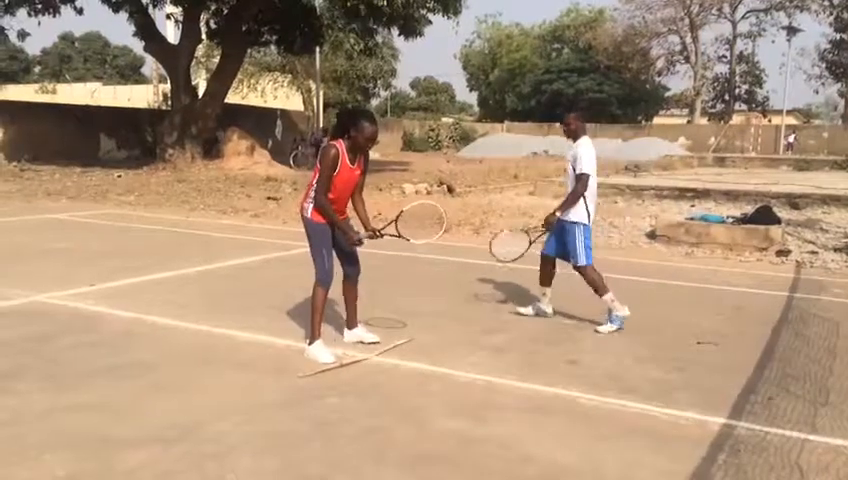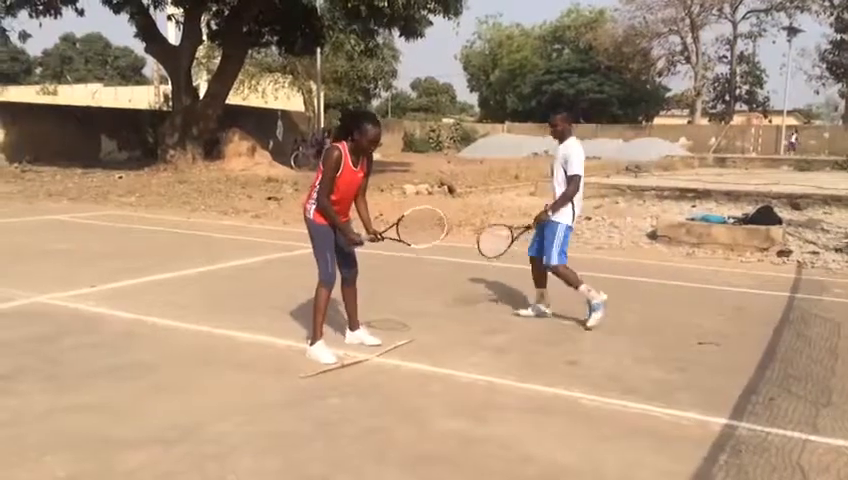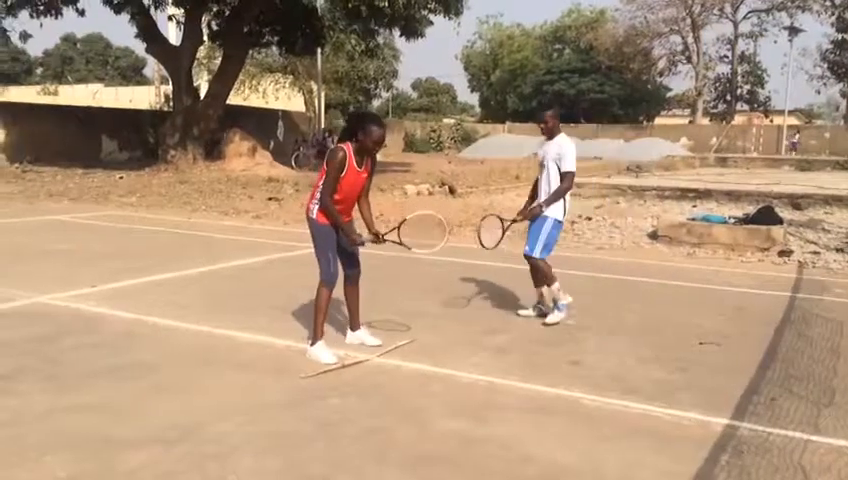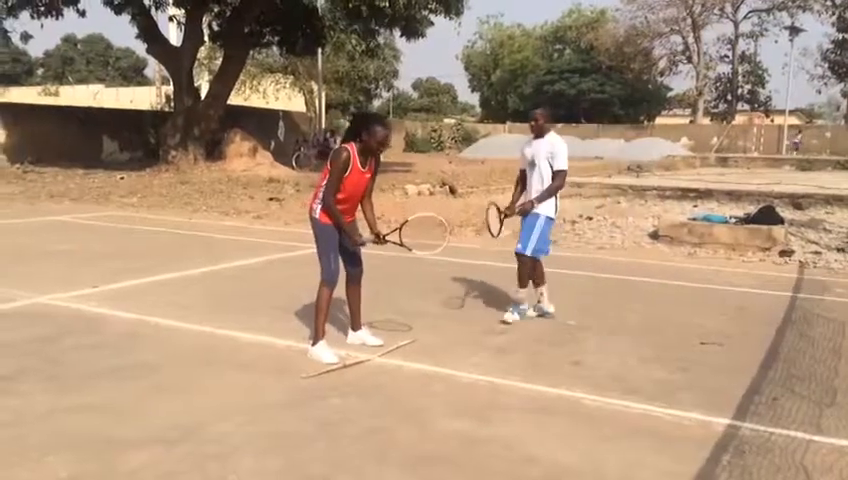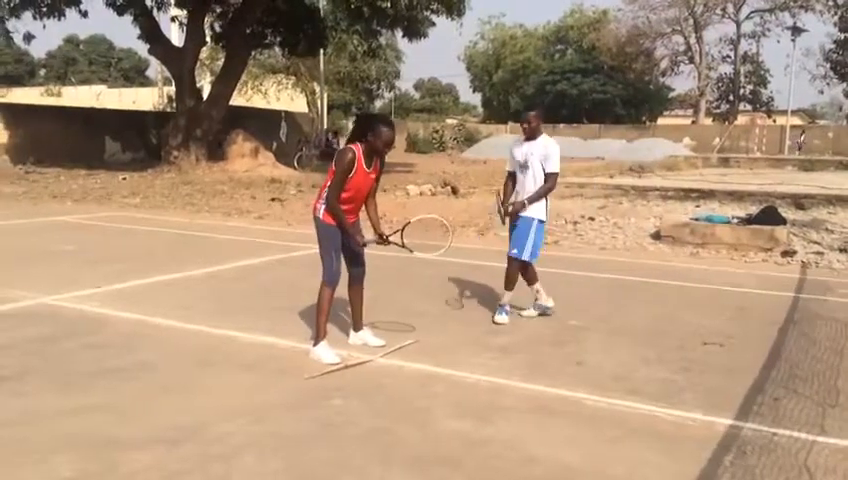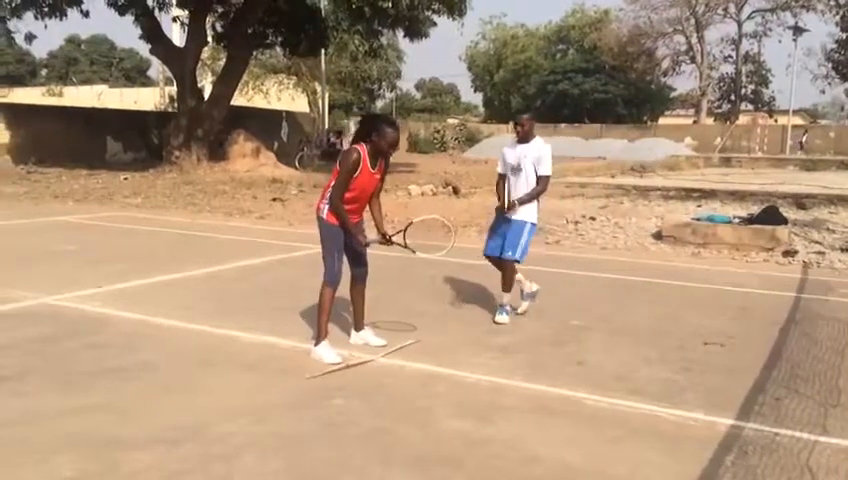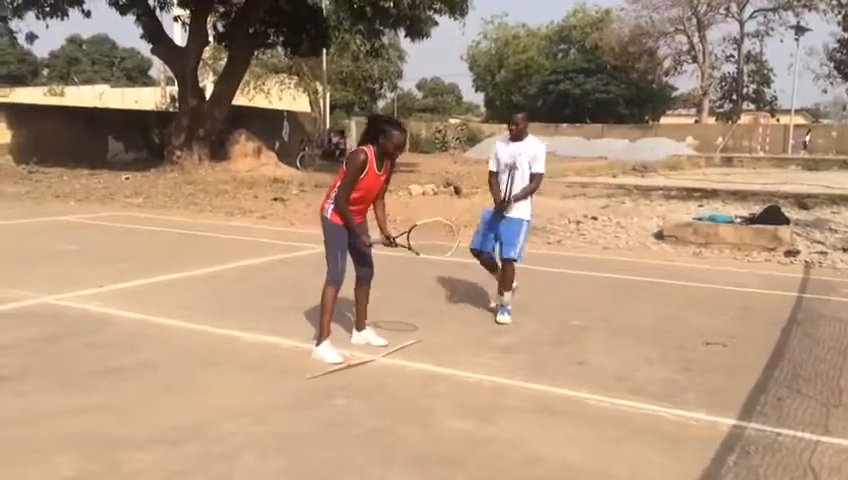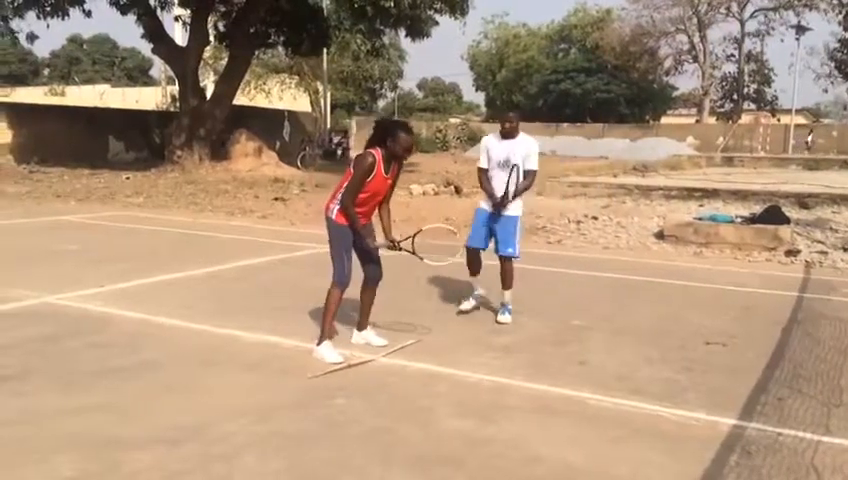
dt=0.1s
person 1, frame 1
left shoulder: (363, 156)
right shoulder: (332, 152)
left elbow: (356, 194)
right elbow: (320, 198)
left wrist: (367, 225)
right wrist: (346, 230)
left hip: (338, 216)
right hip: (317, 215)
left knee: (352, 269)
right knee: (325, 275)
left ankle: (352, 328)
right ankle: (314, 342)
person 1, frame 2
left shoulder: (367, 159)
right shoulder: (335, 154)
left elbow: (360, 196)
right elbow: (322, 199)
left wrist: (369, 228)
right wrist: (347, 232)
left hip: (341, 217)
right hip: (320, 217)
left knee: (350, 272)
right knee: (328, 275)
left ankle: (354, 329)
right ankle: (315, 342)
person 1, frame 3
left shoulder: (370, 159)
right shoulder: (340, 155)
left elbow: (363, 197)
right elbow: (325, 199)
left wrist: (372, 229)
right wrist: (349, 233)
left hip: (343, 217)
right hip: (322, 216)
left knee: (353, 272)
right knee: (329, 275)
left ankle: (355, 330)
right ankle: (316, 343)
person 1, frame 4
left shoulder: (374, 160)
right shoulder: (344, 155)
left elbow: (366, 197)
right elbow: (327, 199)
left wrist: (374, 229)
right wrist: (350, 232)
left hip: (347, 218)
right hip: (325, 216)
left knee: (355, 271)
right knee: (330, 275)
left ankle: (356, 329)
right ankle: (317, 342)
person 1, frame 5
left shoulder: (379, 160)
right shoulder: (349, 156)
left elbow: (370, 197)
right elbow: (331, 199)
left wrist: (377, 229)
right wrist: (352, 233)
left hip: (350, 218)
right hip: (329, 216)
left knee: (358, 272)
right knee: (332, 275)
left ankle: (358, 330)
right ankle: (319, 343)
person 1, frame 6
left shoulder: (383, 161)
right shoulder: (354, 156)
left elbow: (374, 198)
right elbow: (335, 199)
left wrist: (381, 229)
right wrist: (355, 233)
left hip: (353, 218)
right hip: (332, 216)
left knee: (360, 271)
right knee: (333, 276)
left ankle: (359, 330)
right ankle: (320, 342)
person 1, frame 7
left shoulder: (389, 162)
right shoulder: (361, 157)
left elbow: (379, 199)
right elbow: (340, 200)
left wrist: (384, 231)
right wrist: (359, 234)
left hip: (357, 218)
right hip: (336, 216)
left knee: (366, 272)
right knee: (336, 276)
left ankle: (360, 330)
right ankle: (322, 342)
person 1, frame 8
left shoulder: (396, 165)
right shoulder: (368, 160)
left elbow: (384, 202)
right elbow: (346, 201)
left wrist: (388, 235)
right wrist: (365, 235)
left hip: (362, 219)
right hip: (341, 217)
left knee: (375, 272)
right knee: (343, 277)
left ankle: (362, 329)
right ankle: (323, 342)
person 2, frame 1
left shoulder: (582, 149)
right shoulder: (578, 147)
left elbow: (580, 187)
left wrist: (556, 212)
left hip: (576, 216)
right hip: (569, 214)
left knee: (582, 265)
right knee: (547, 256)
left ankle: (617, 310)
right ankle: (544, 304)
person 2, frame 2
left shoulder: (573, 149)
right shoulder: (560, 149)
left elbow: (573, 188)
left wrist: (547, 212)
right wrist: (544, 212)
left hip: (561, 217)
right hip: (551, 216)
left knee: (554, 264)
right knee: (536, 258)
left ankle: (594, 298)
right ankle: (541, 304)
person 2, frame 3
left shoulder: (565, 146)
right shoulder: (544, 146)
left elbow: (567, 183)
left wrist: (541, 206)
right wrist: (526, 206)
left hip: (552, 212)
right hip: (540, 210)
left knee: (533, 256)
right knee: (531, 256)
left ankle: (560, 299)
right ankle: (542, 304)
person 2, frame 4
left shoulder: (557, 144)
right shoulder: (528, 145)
left elbow: (559, 181)
left wrist: (533, 202)
right wrist: (513, 202)
left hip: (543, 209)
right hip: (528, 208)
left knee: (524, 253)
right knee: (531, 257)
left ankle: (520, 304)
right ankle: (543, 303)
person 2, frame 5
left shoulder: (549, 146)
right shoulder: (517, 146)
left elbow: (550, 183)
left wrist: (524, 202)
right wrist: (506, 203)
left hip: (534, 212)
right hip: (518, 211)
left knee: (516, 258)
right knee: (522, 259)
left ankle: (504, 305)
right ankle: (543, 301)
person 2, frame 6
left shoulder: (542, 149)
right shoulder: (507, 148)
left elbow: (542, 186)
right elbow: (501, 179)
left wrist: (517, 204)
right wrist: (501, 203)
left hip: (525, 214)
right hip: (503, 212)
left knee: (510, 259)
right knee: (492, 255)
left ankle: (504, 305)
right ankle: (527, 287)
person 2, frame 7
left shoulder: (536, 146)
right shoulder: (499, 145)
left elbow: (535, 183)
right elbow: (493, 177)
left wrist: (512, 200)
right wrist: (498, 199)
left hip: (518, 212)
right hip: (496, 209)
left knee: (507, 258)
right knee: (478, 249)
left ankle: (505, 304)
right ankle: (505, 282)
person 2, frame 8
left shoulder: (529, 144)
right shoulder: (488, 142)
left elbow: (529, 179)
right elbow: (482, 174)
left wrist: (508, 198)
right wrist: (495, 197)
left hip: (512, 210)
right hip: (487, 206)
left knee: (506, 256)
right knee: (473, 248)
left ankle: (506, 304)
right ankle: (476, 291)
